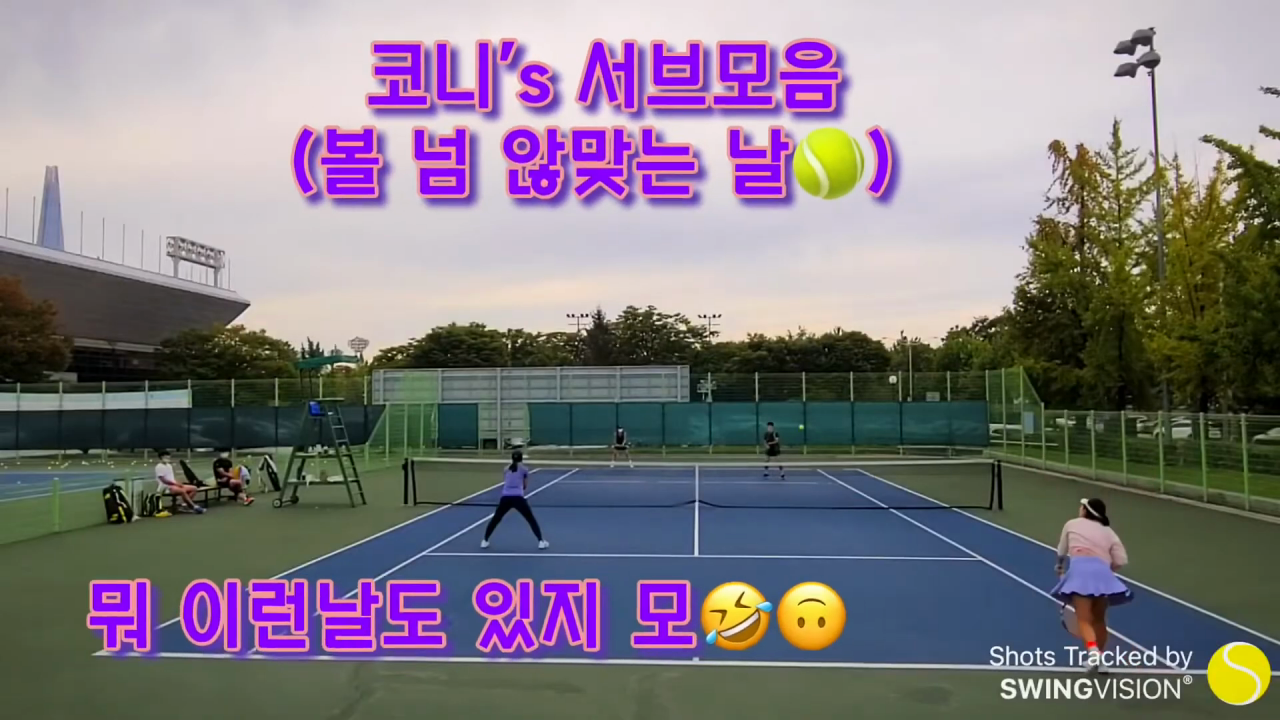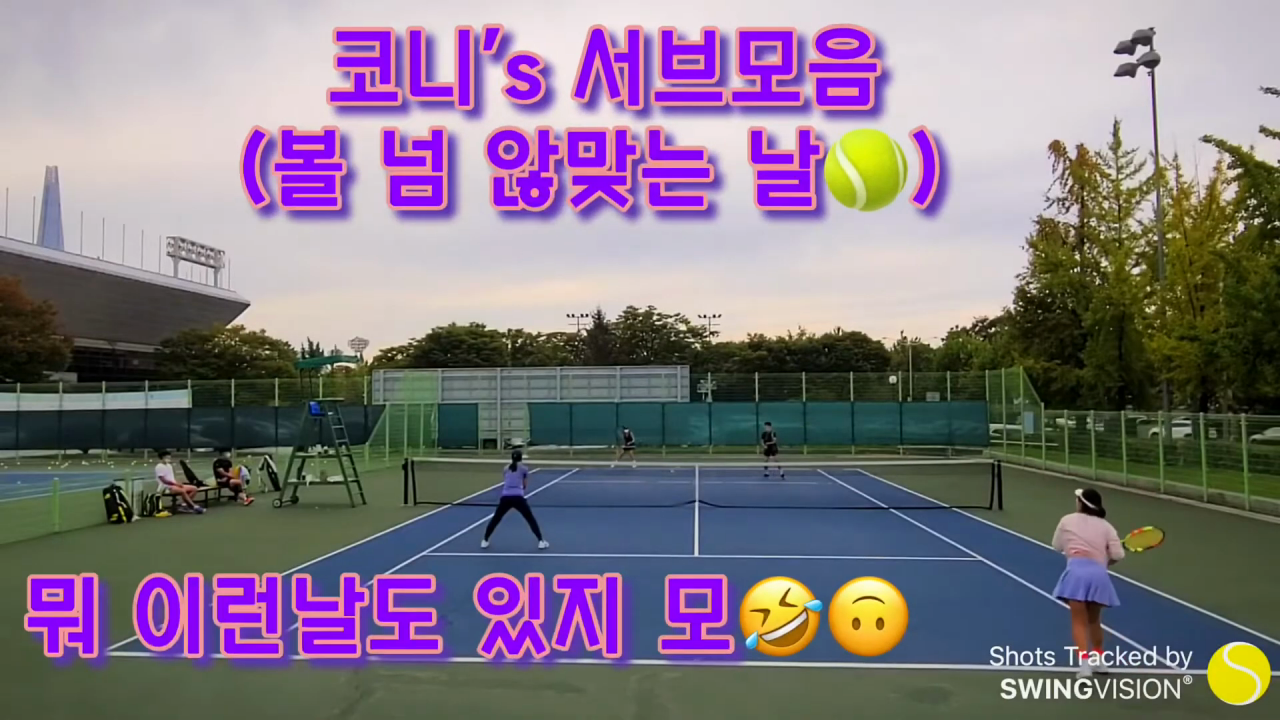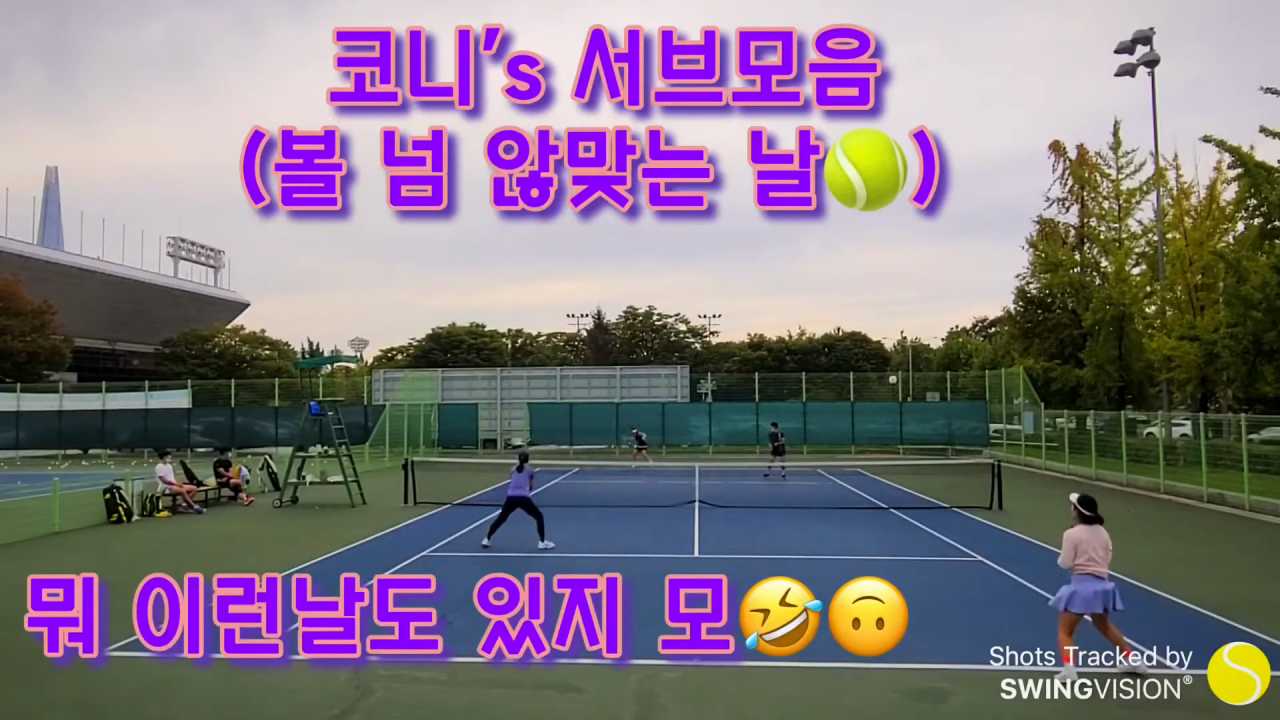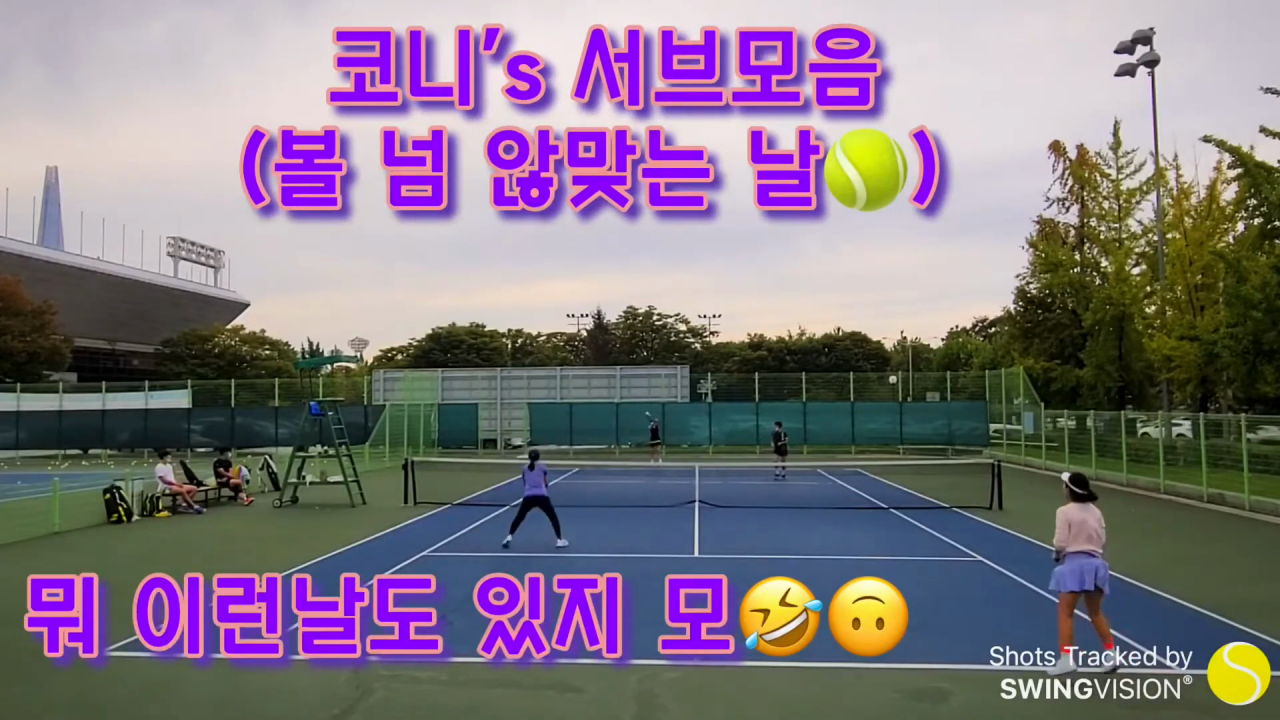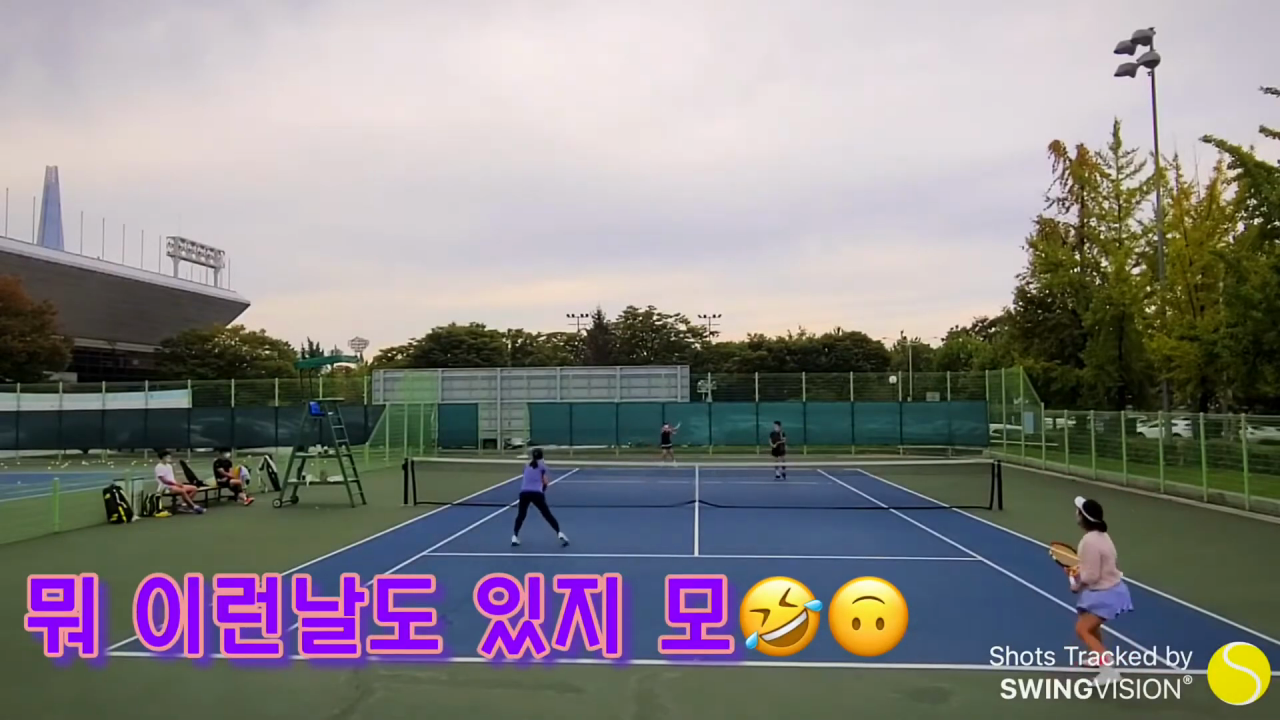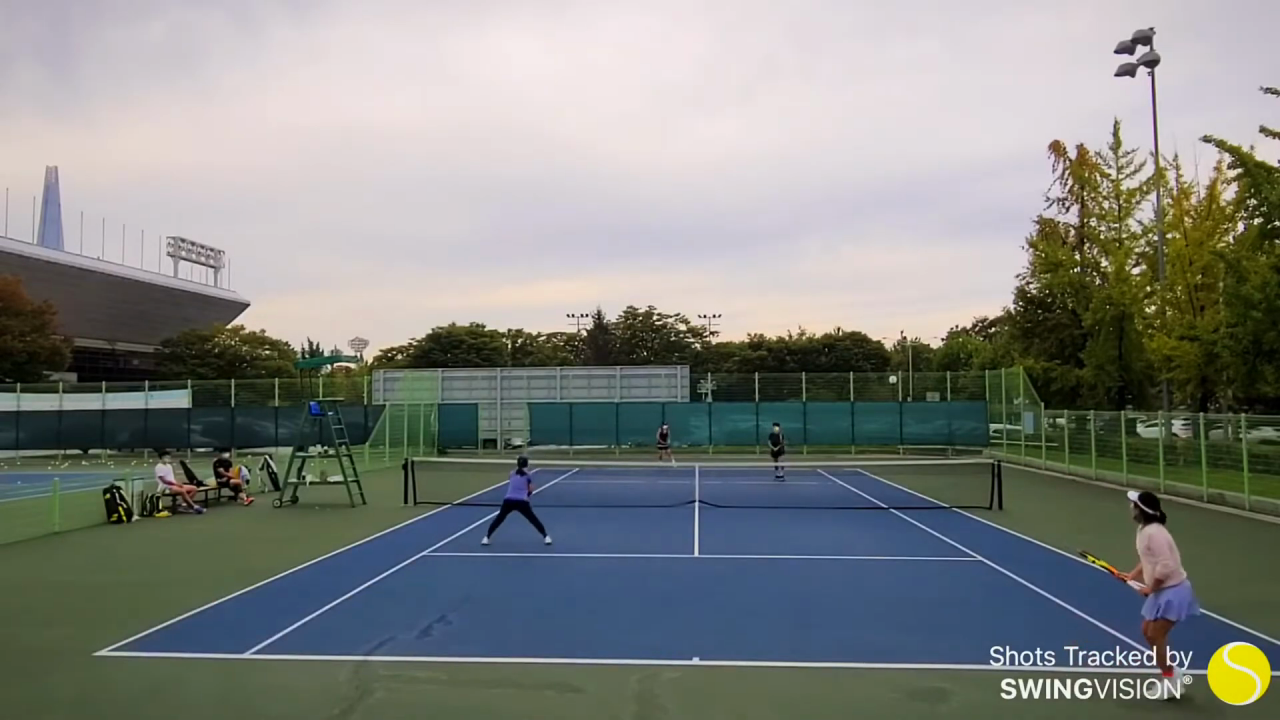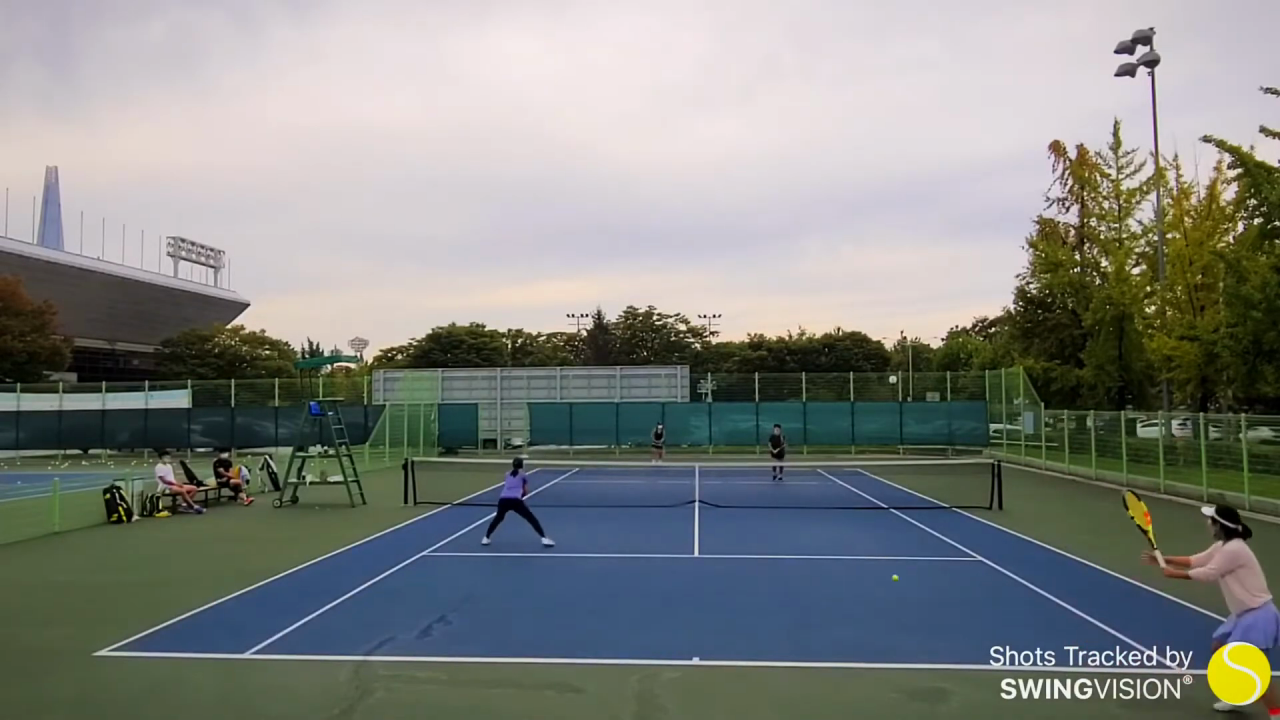
dt=0.4s
person 1, frame 1
left shoulder: (1073, 525)
right shoulder: (1109, 532)
left elbow: (1062, 552)
right elbow: (1121, 561)
left wrist: (1060, 566)
left hip: (1082, 568)
right hip: (1102, 573)
left knee: (1084, 620)
right knee: (1098, 620)
left ankle: (1093, 653)
right ankle: (1098, 657)
person 1, frame 2
left shoulder: (1067, 520)
right shoulder: (1106, 526)
left elbow: (1057, 545)
right elbow: (1118, 555)
left hip: (1077, 571)
right hip: (1098, 573)
left knee: (1079, 621)
right knee: (1093, 620)
left ankle: (1084, 662)
right ankle: (1097, 659)
person 1, frame 3
left shoulder: (1072, 534)
right shoulder: (1102, 533)
left elbow: (1065, 563)
right elbow: (1107, 557)
left wrist: (1069, 559)
left hip: (1082, 586)
right hip: (1102, 585)
left knee: (1064, 631)
right knee: (1104, 626)
left ankle: (1069, 669)
right ankle: (1132, 659)
person 1, frame 4
left shoulder: (1065, 512)
right shoulder: (1095, 511)
left elbow: (1060, 543)
right elbow: (1102, 539)
left wrist: (1058, 554)
left hip: (1074, 565)
right hip: (1096, 564)
left knee: (1065, 614)
right knee: (1095, 613)
left ankle: (1066, 659)
right ankle: (1111, 654)
person 1, frame 5
left shoulder: (1089, 541)
right shoulder: (1100, 536)
left elbow: (1091, 576)
left wrist: (1077, 585)
right wrist: (1078, 571)
left hip: (1106, 594)
right hip: (1109, 590)
left knee: (1082, 630)
right knee: (1087, 625)
left ankle: (1108, 669)
right ankle: (1103, 659)
person 1, frame 6
left shoulder: (1154, 533)
right shoulder: (1144, 530)
left elbow: (1165, 568)
left wrist: (1151, 588)
right wrist: (1132, 575)
left hip: (1172, 591)
right hip: (1163, 591)
left knee: (1154, 637)
right knee: (1148, 633)
left ankle: (1172, 681)
right ankle: (1171, 675)
person 1, frame 7
left shoulder: (1233, 550)
right shoulder: (1223, 547)
left elbow: (1208, 574)
right elbow: (1195, 560)
left wrist: (1176, 574)
right wrist: (1166, 559)
left hip: (1256, 616)
right hip: (1245, 615)
right knee: (1218, 650)
